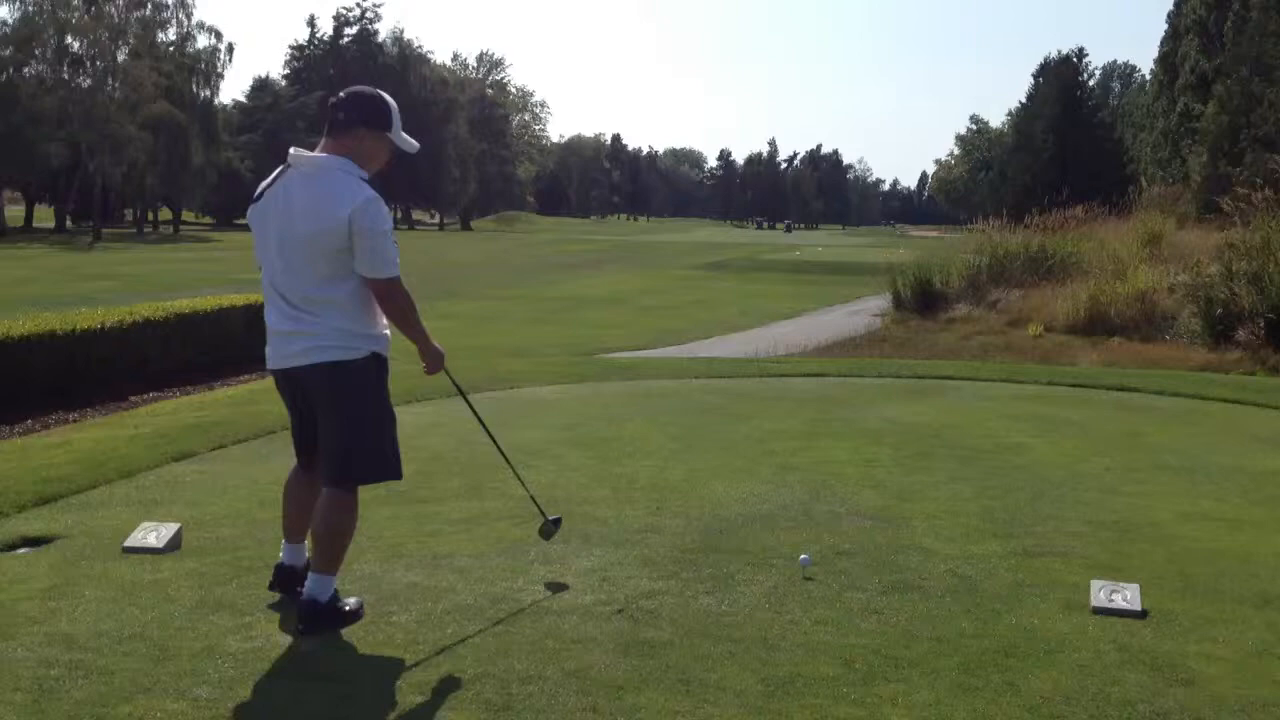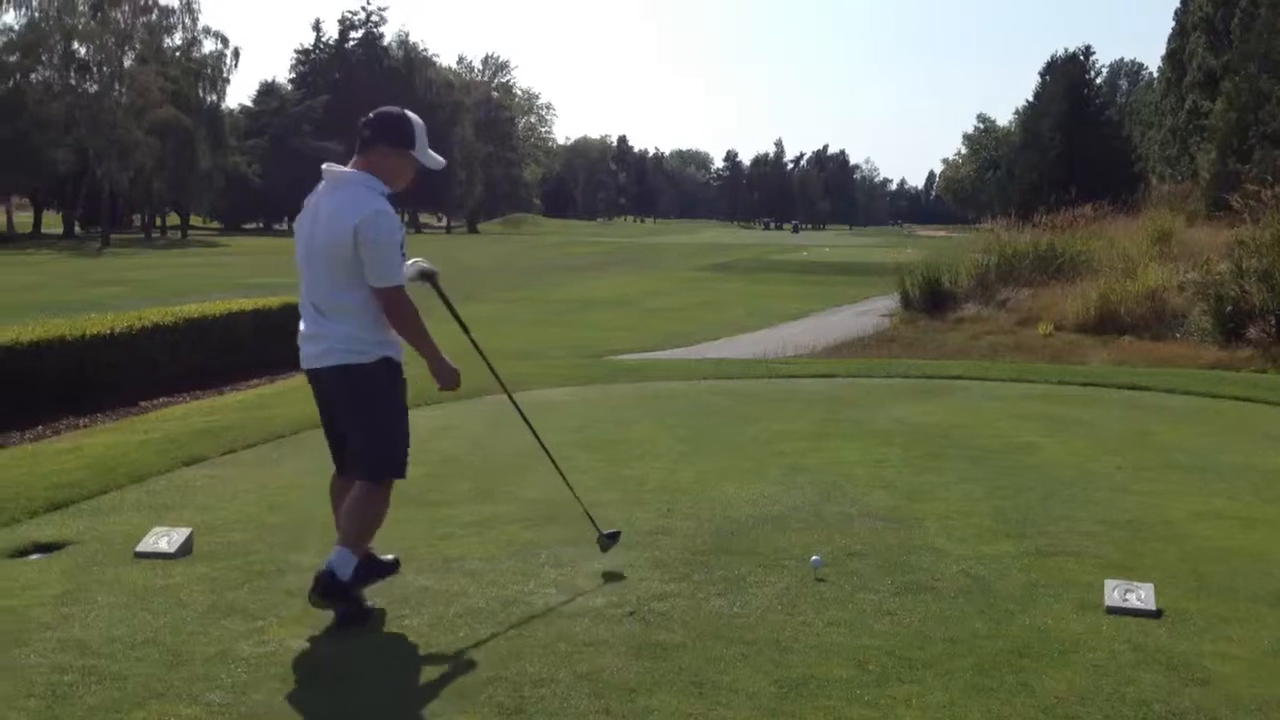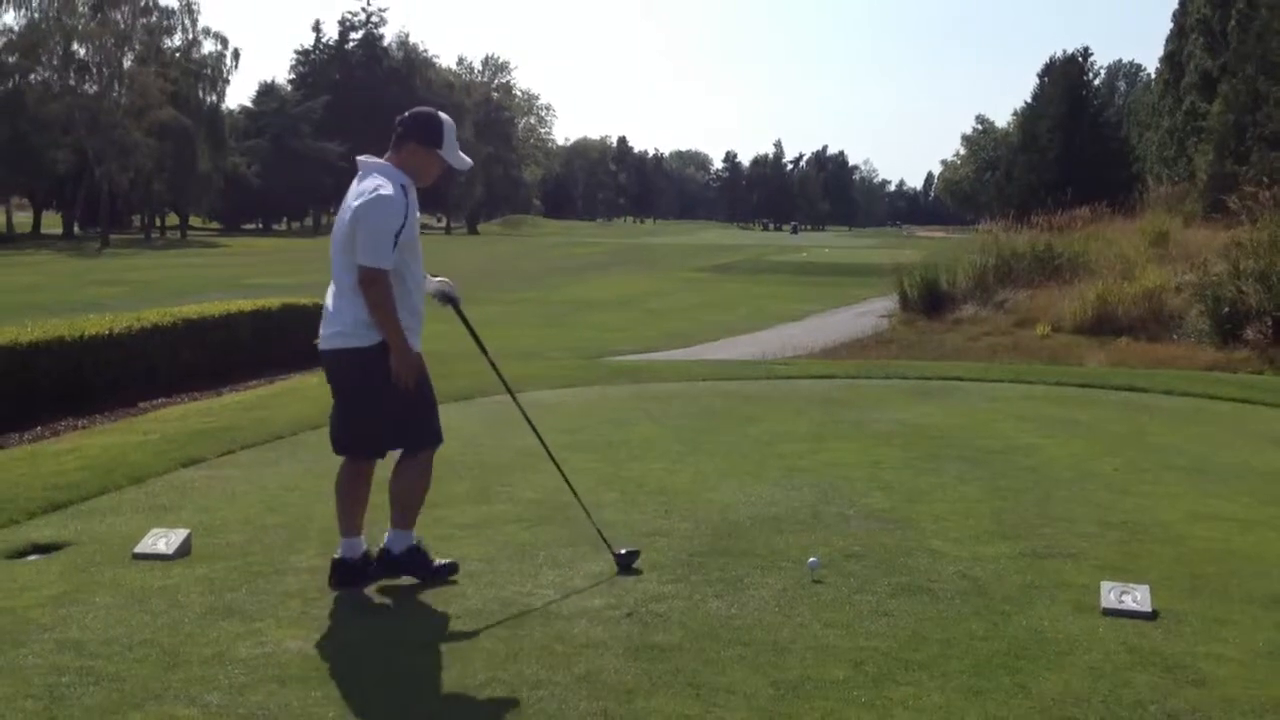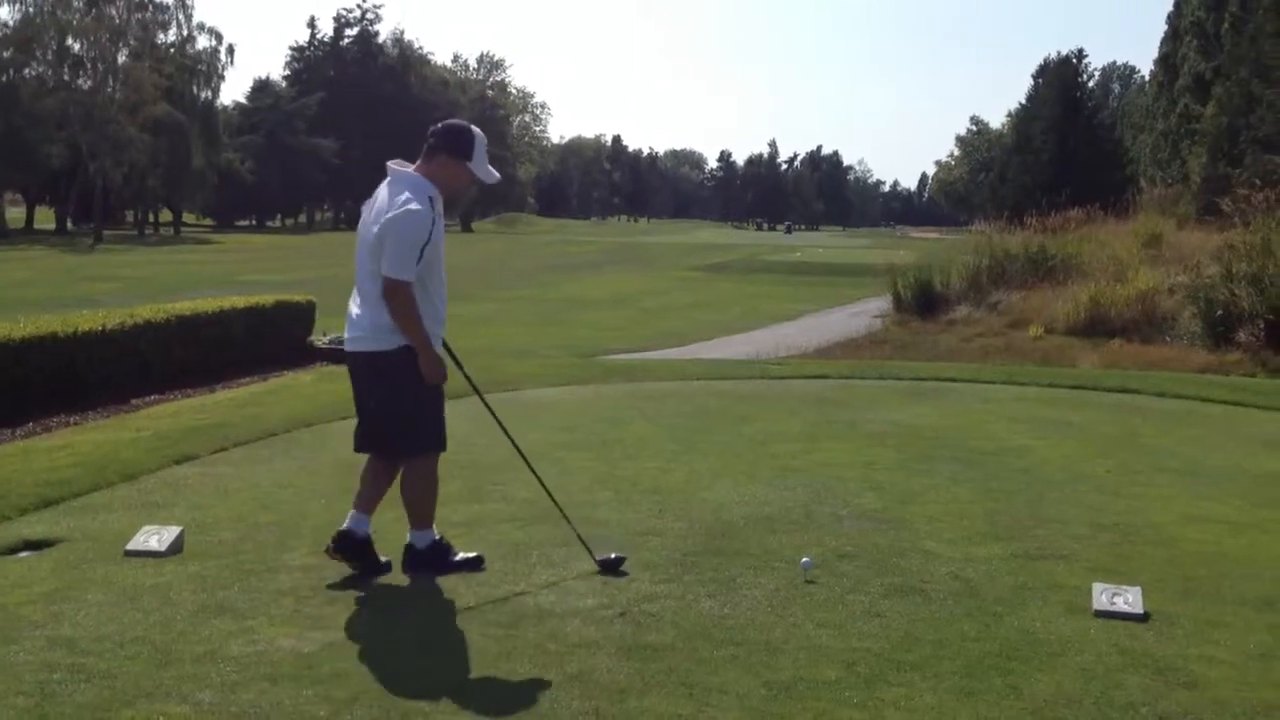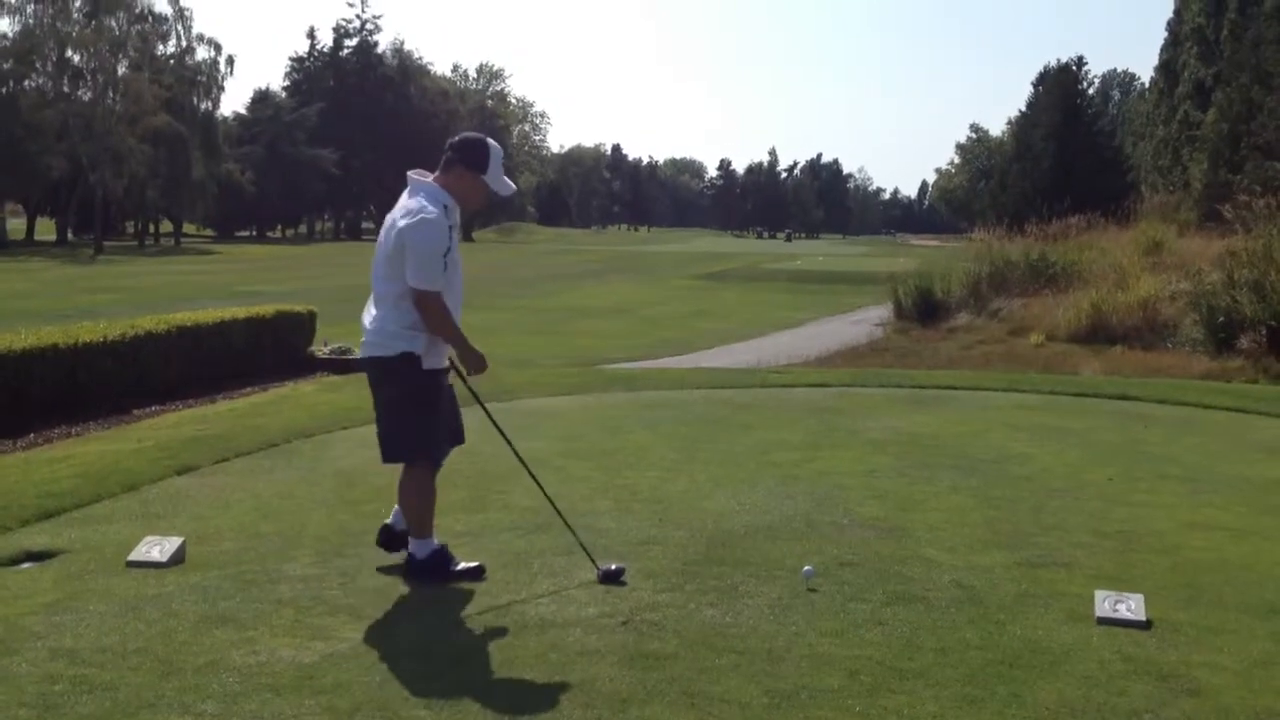
dt=0.3s
person 1, frame 1
left shoulder: (271, 187)
right shoulder: (360, 202)
right elbow: (386, 291)
right wrist: (425, 345)
left hip: (287, 354)
right hip: (346, 356)
left knee: (309, 462)
right knee: (342, 478)
left ankle: (291, 562)
right ankle: (317, 597)
person 1, frame 2
left shoulder: (319, 198)
right shoulder: (374, 213)
right elbow: (392, 302)
left wrist: (401, 269)
right wrist: (436, 360)
left hip: (320, 354)
right hip: (365, 360)
left knee: (349, 467)
right knee: (375, 475)
left ankle: (353, 558)
right ankle: (337, 574)
person 1, frame 3
left shoulder: (376, 187)
right shoulder: (386, 199)
right elbow: (371, 280)
left wrist: (427, 283)
right wrist: (401, 347)
left hip: (345, 342)
right hip: (376, 347)
left knee: (360, 453)
right knee: (420, 445)
left ankle: (351, 557)
right ankle: (400, 549)
person 1, frame 4
left shoulder: (397, 191)
right shoulder: (415, 211)
right elbow: (396, 290)
right wrist: (427, 351)
left hip: (371, 344)
right hip: (398, 350)
left knee: (389, 448)
right knee: (421, 450)
left ankle: (355, 534)
right ankle: (423, 546)
person 1, frame 5
left shoulder: (431, 205)
right shoulder: (428, 221)
right elbow: (426, 301)
left wrist: (453, 349)
right wrist: (466, 350)
left hip: (412, 350)
right hip: (404, 354)
left knee: (433, 448)
right knee: (422, 456)
left ankle: (401, 526)
right ankle: (423, 555)
